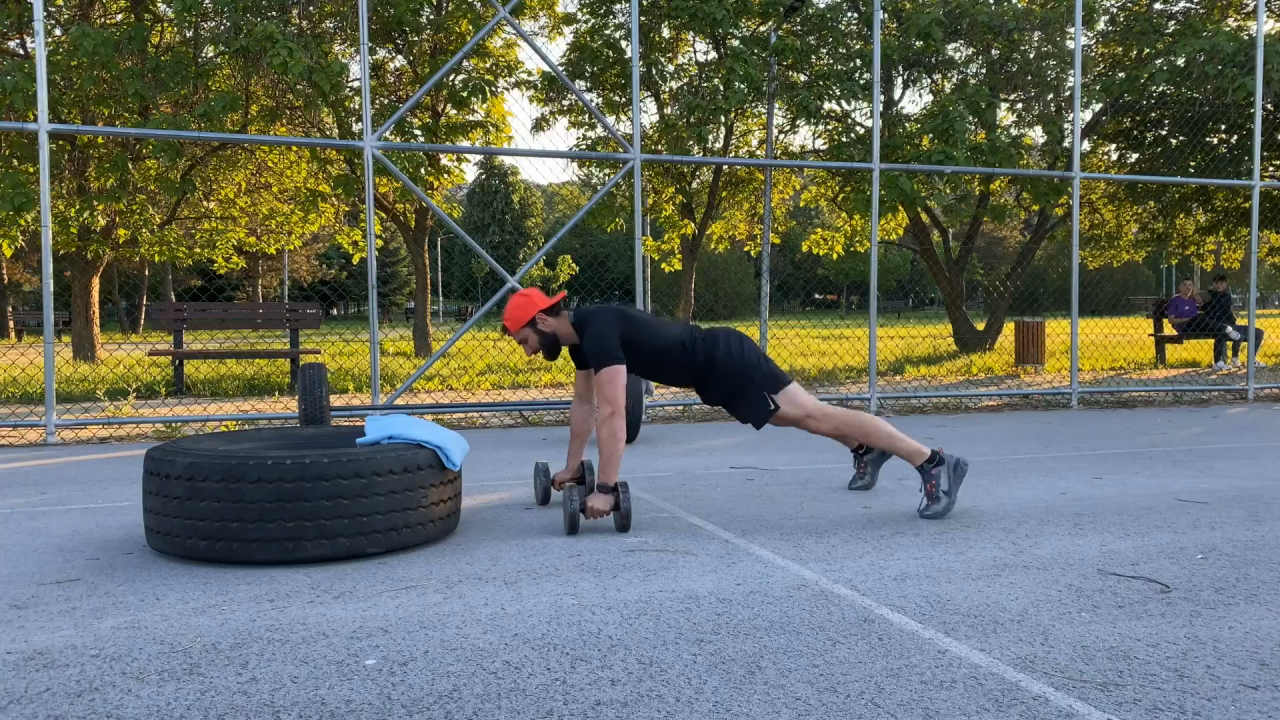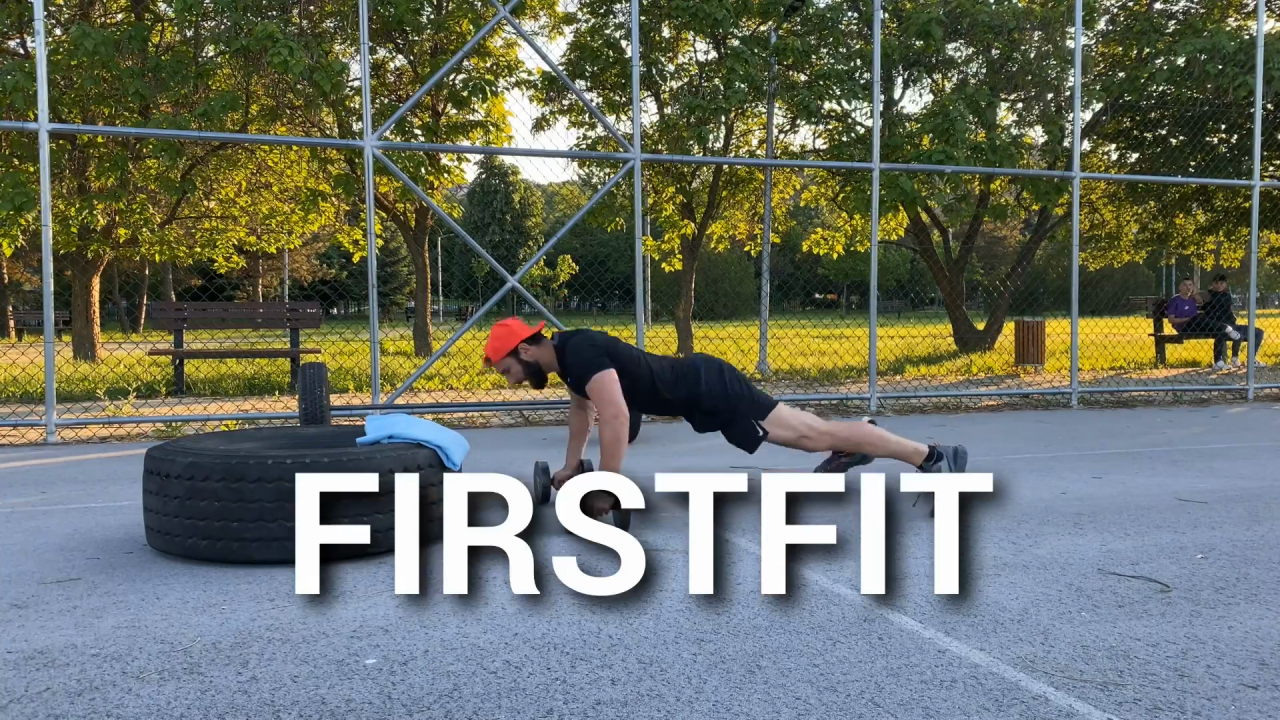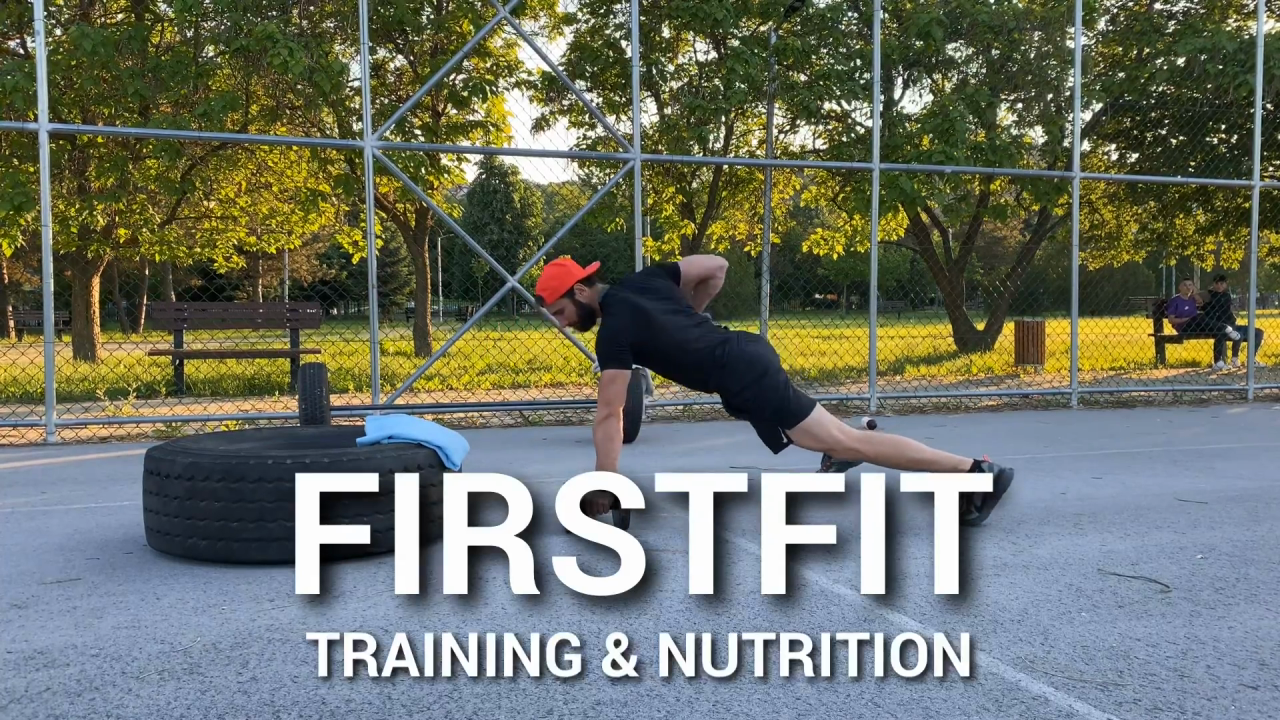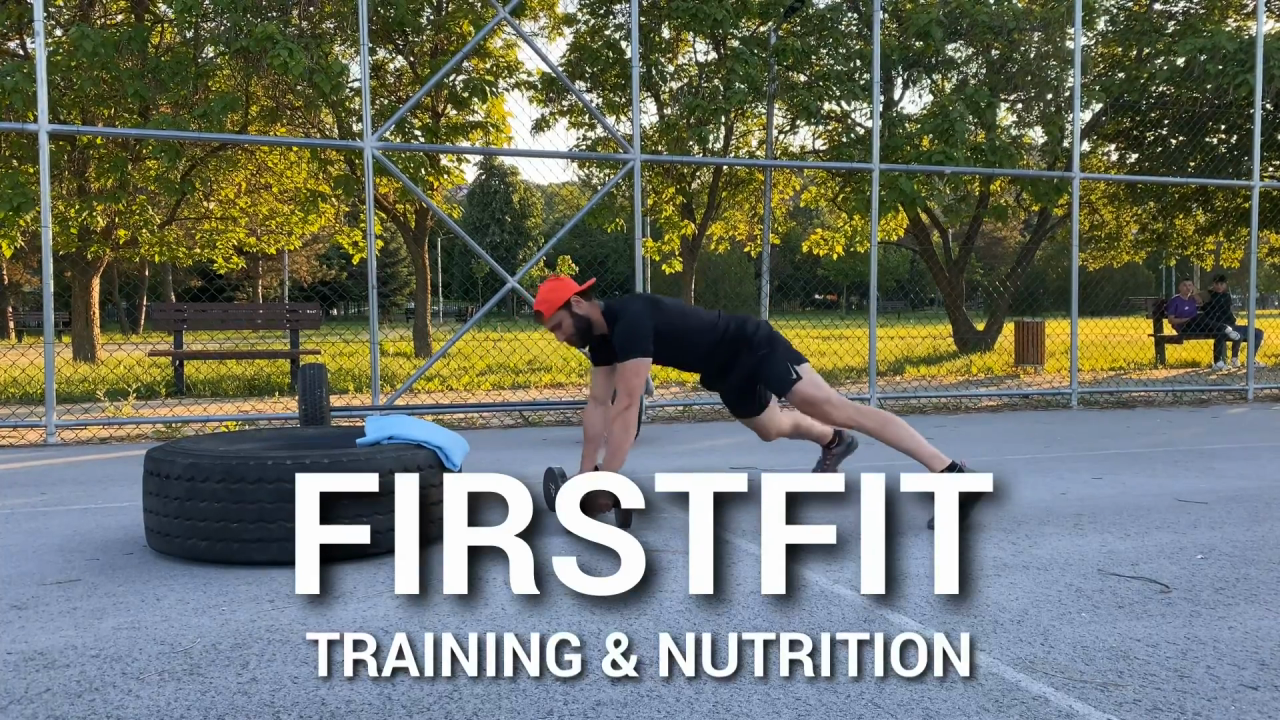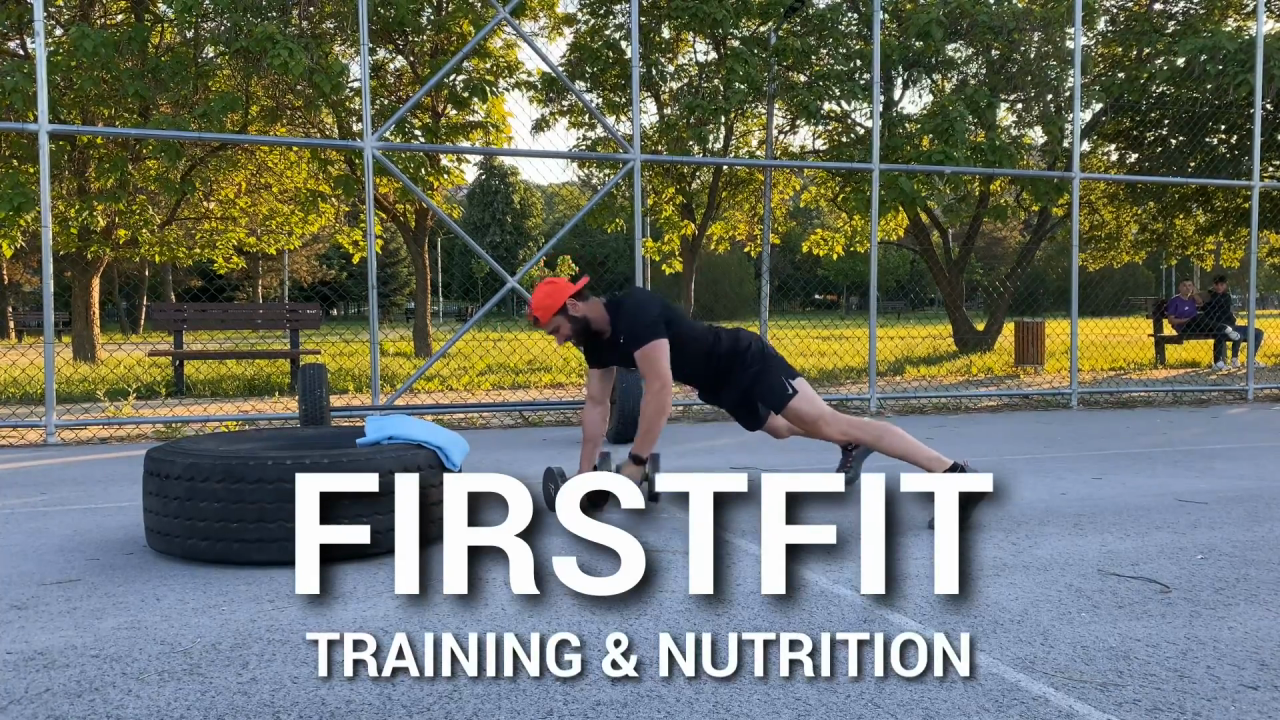
dt=1s
person 1, frame 1
left shoulder: (597, 330)
right shoulder: (580, 334)
left elbow: (612, 413)
right elbow: (583, 403)
left wrist: (605, 490)
right wrist: (570, 468)
left hip: (725, 360)
right hip: (713, 364)
left knee: (815, 415)
right knee: (786, 415)
left ankle: (935, 463)
right ankle: (866, 452)
person 1, frame 2
left shoulder: (578, 352)
right shoulder: (566, 353)
left elbow: (616, 416)
right elbow: (580, 406)
left wrist: (607, 490)
right wrist: (571, 465)
left hip: (706, 389)
right hip: (696, 379)
left knee: (810, 433)
right knee: (790, 418)
left ankle: (933, 457)
right ankle: (857, 445)
person 1, frame 3
left shoulder: (614, 328)
right shoulder: (644, 279)
left elbow: (608, 416)
right elbow: (717, 266)
left wrist: (604, 491)
left hip: (745, 377)
right hip: (748, 348)
left knee: (850, 442)
left ankle: (978, 472)
right ankle: (837, 454)
person 1, frame 4
left shoulder: (628, 318)
right shoulder: (602, 335)
left elbow: (627, 406)
right elbow: (598, 404)
right wrist: (586, 473)
left hip: (752, 345)
right hip: (726, 368)
left knee: (832, 406)
right knee: (771, 427)
left ankle: (953, 475)
right ankle: (833, 441)
person 1, frame 5
left shoulder: (635, 310)
right shoulder: (596, 341)
left elbow: (659, 391)
right elbow: (596, 405)
left wrist: (637, 462)
right wrist: (584, 473)
left hip: (745, 361)
right hip: (722, 385)
left knee: (827, 423)
right knee: (779, 428)
left ankle: (955, 476)
right ankle: (852, 449)
